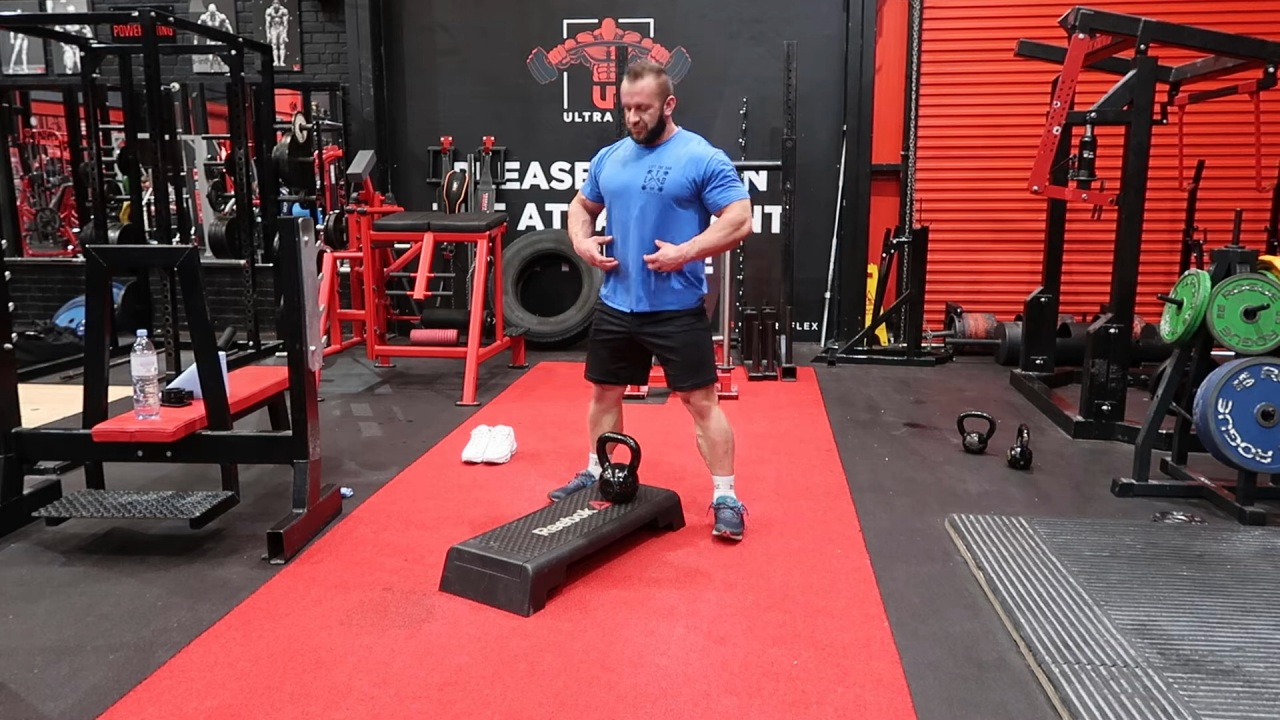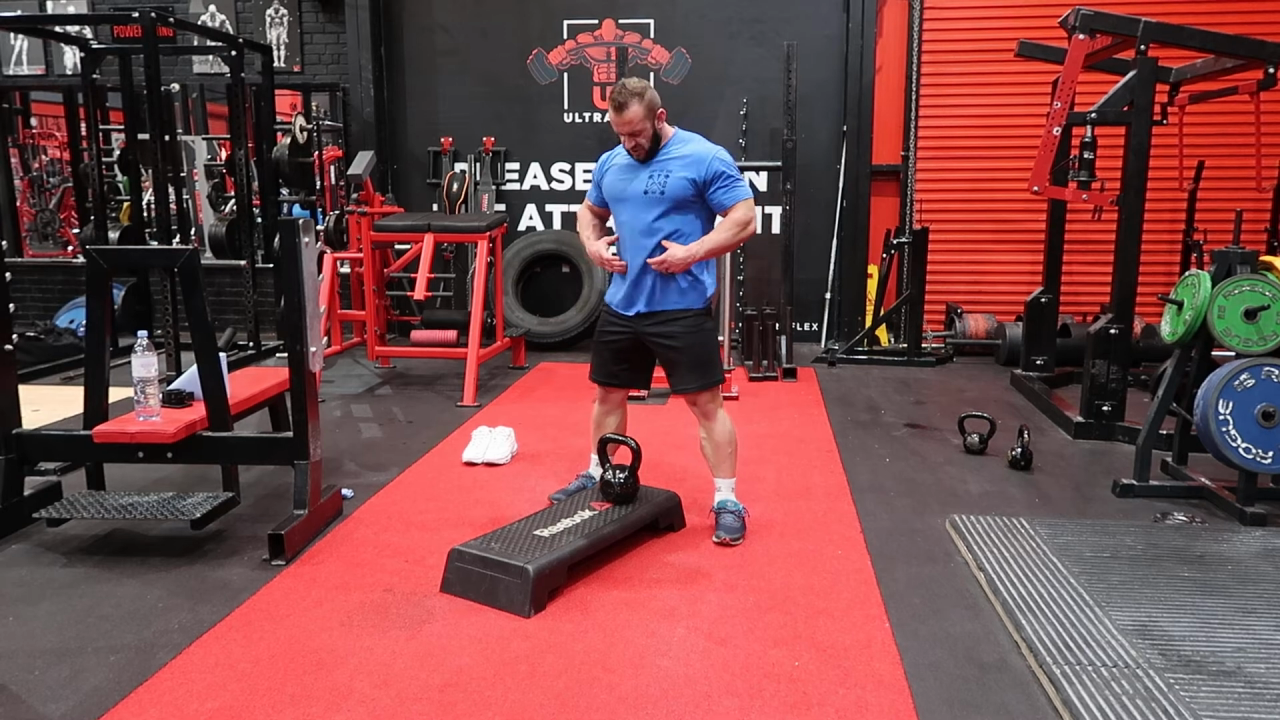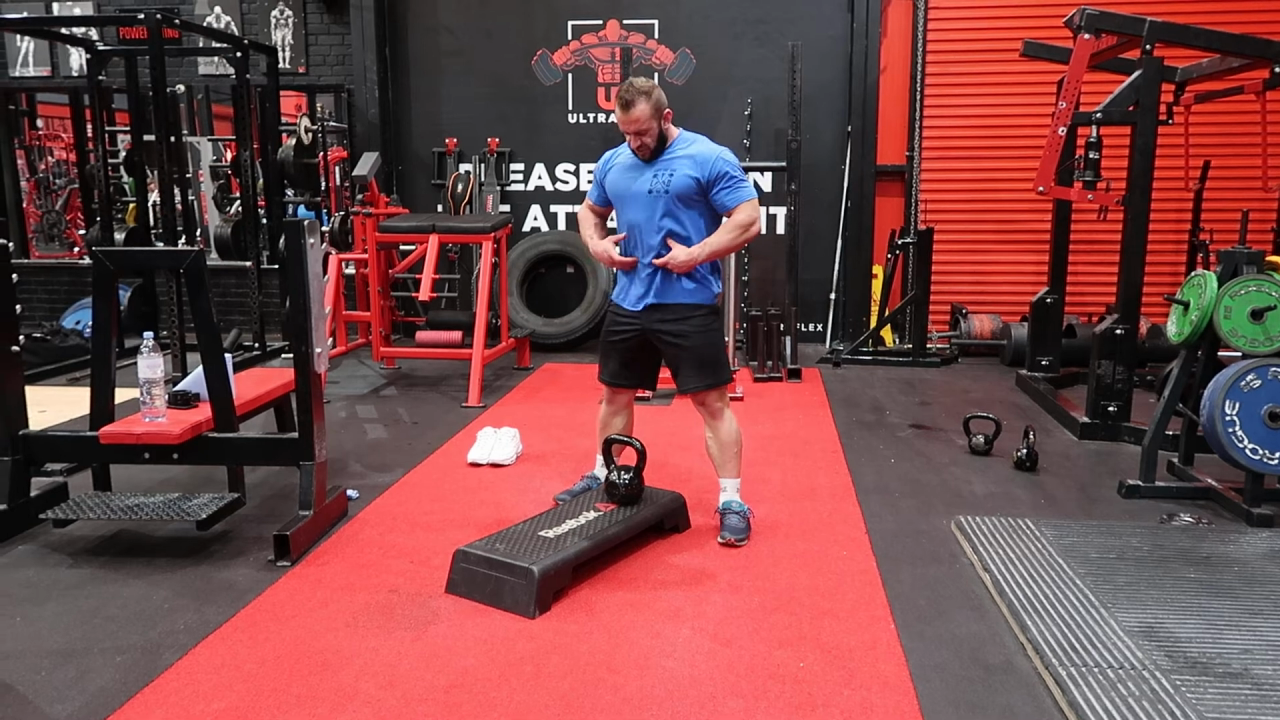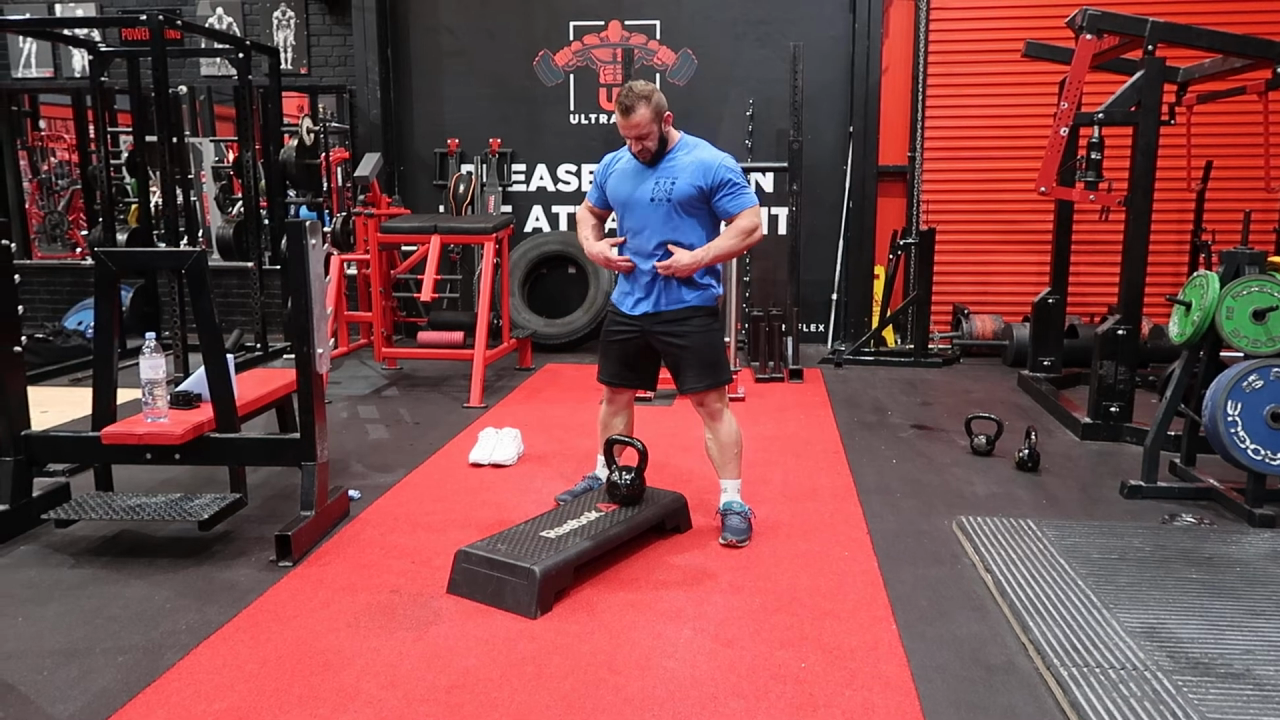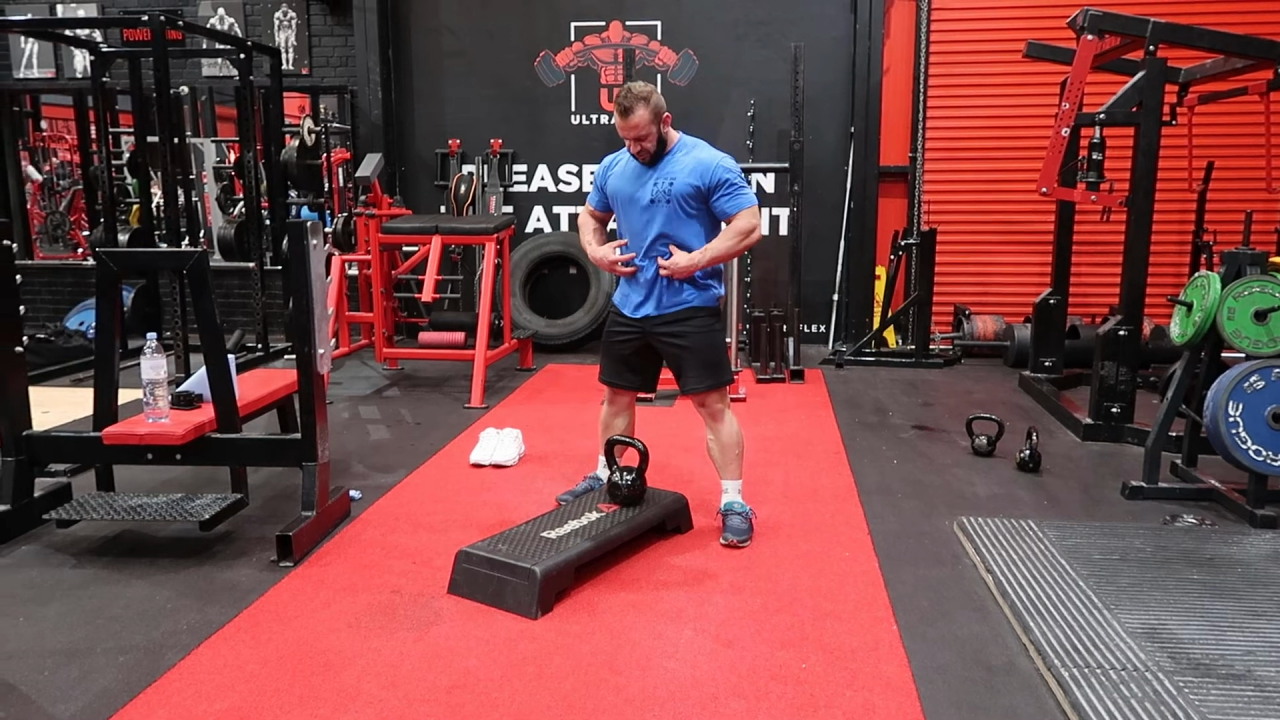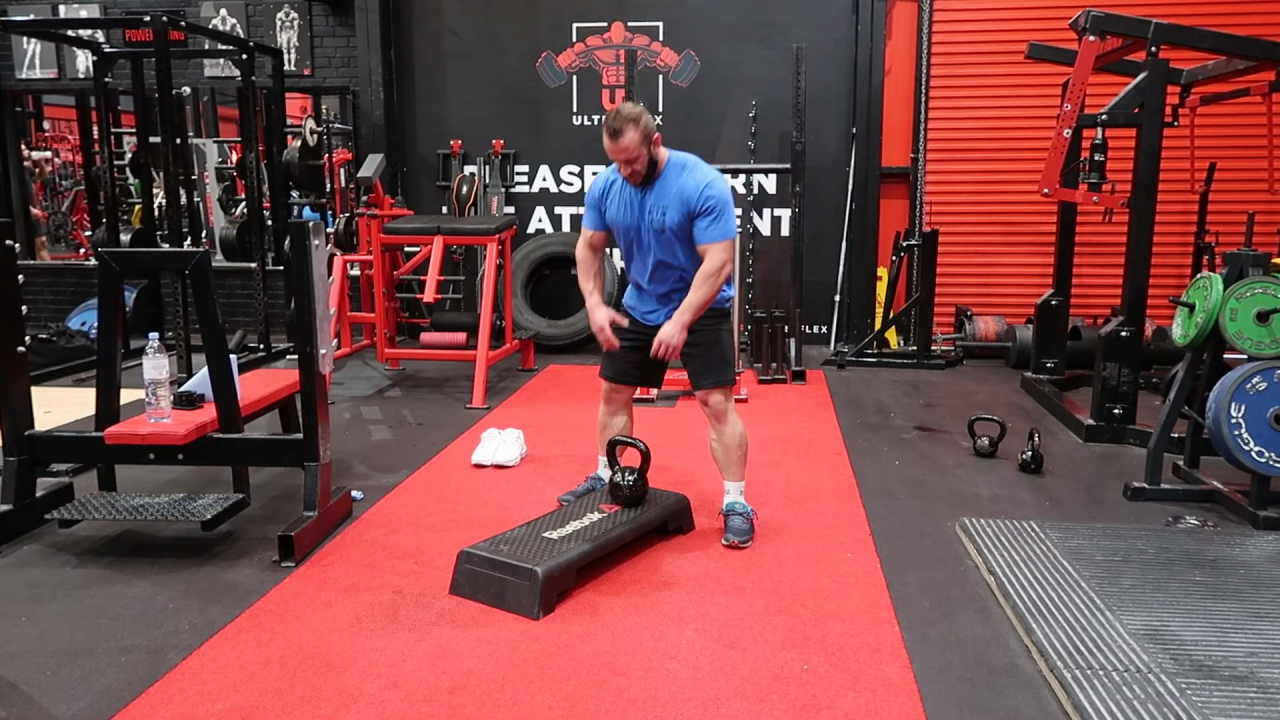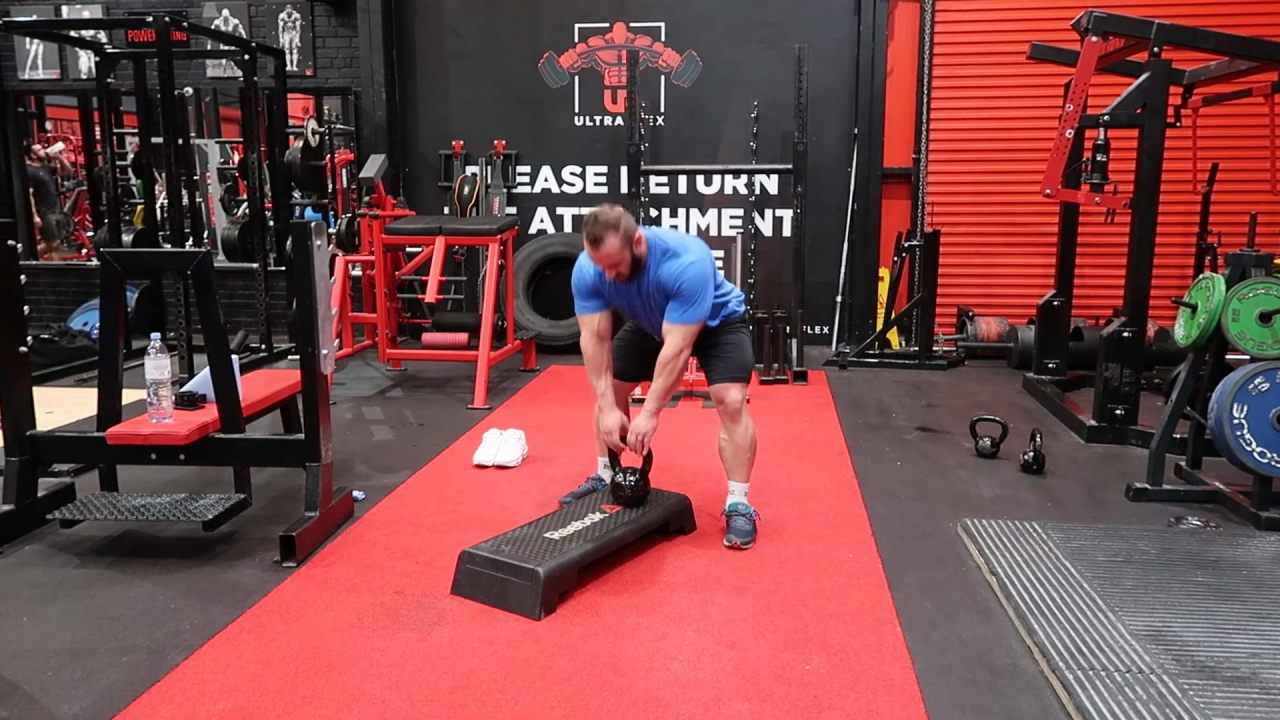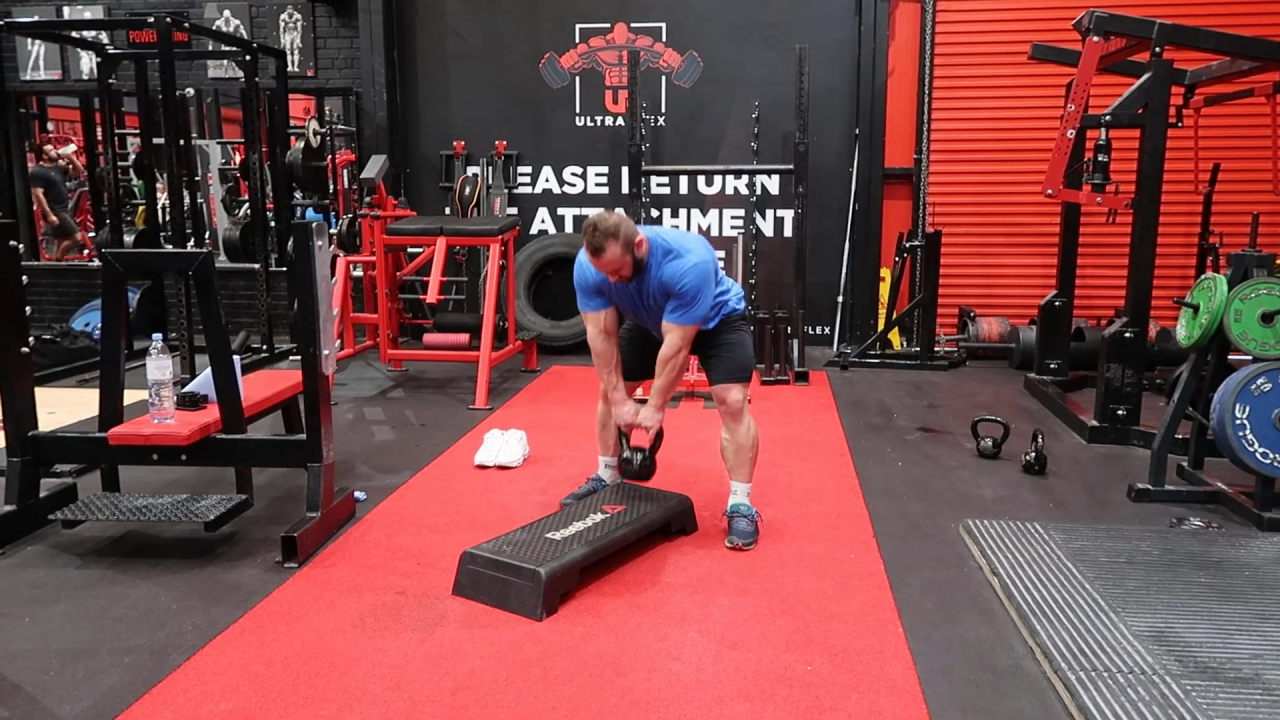
dt=0.3s
person 1, frame 1
left shoulder: (702, 158)
right shoulder: (608, 159)
left elbow: (739, 220)
right elbow: (582, 207)
left wrist: (685, 253)
right wrist: (581, 241)
left hip: (677, 307)
right hip: (616, 303)
left knee: (700, 400)
right knee: (604, 392)
left ankle: (725, 498)
right ankle: (597, 474)
person 1, frame 2
left shoulder: (705, 158)
right shoulder: (610, 163)
left elbow: (744, 219)
right elbow: (590, 210)
left wrist: (690, 253)
right wrist: (593, 244)
left hip: (683, 308)
right hip: (622, 305)
left knee: (706, 403)
right knee: (608, 394)
left ankle: (727, 501)
right ankle: (597, 475)
person 1, frame 3
left shoulder: (710, 159)
right shoulder: (612, 163)
left elbow: (748, 220)
right elbow: (590, 211)
left wrist: (695, 255)
right wrist: (597, 245)
left hip: (689, 305)
right hip: (628, 303)
left knee: (712, 401)
right knee: (615, 394)
left ankle: (731, 502)
right ankle: (603, 477)
person 1, frame 4
left shoulder: (711, 165)
right shoulder: (612, 166)
left elbow: (750, 225)
right elbow: (588, 211)
left wrist: (697, 259)
right wrist: (592, 245)
left hip: (690, 308)
right hip: (627, 305)
left knee: (711, 403)
right knee: (615, 395)
left ankle: (733, 503)
right ankle: (603, 477)
person 1, frame 5
left shoulder: (710, 164)
right shoulder: (612, 168)
left elbow: (748, 227)
right elbow: (590, 217)
left wrist: (696, 261)
right wrist: (595, 250)
left hip: (692, 309)
right hip: (629, 307)
left knee: (712, 404)
right knee: (617, 396)
left ankle: (734, 502)
right ankle: (604, 478)
person 1, frame 6
left shoulder: (702, 185)
right shoulder: (604, 186)
left elbow: (718, 263)
right elbow: (588, 246)
left wrist: (681, 322)
right wrist: (594, 304)
left hip: (700, 312)
right hip: (638, 309)
left knee: (716, 402)
right knee: (613, 392)
left ankle: (736, 503)
right ankle: (606, 477)
person 1, frame 7
left shoulder: (688, 263)
right shoulder: (587, 270)
left elbow: (677, 348)
right elbow: (595, 339)
left wrist: (651, 412)
right wrist: (606, 407)
left hip: (717, 321)
right hip: (651, 322)
left knee: (731, 400)
right knee: (608, 386)
left ankle: (738, 504)
right ankle: (605, 477)
person 1, frame 8
left shoulder: (689, 262)
right shoulder: (588, 267)
left elbow: (676, 346)
right elbow: (601, 336)
left wrist: (655, 407)
right wrist: (620, 400)
left hip: (717, 318)
right hip: (648, 321)
left knee: (732, 400)
right knee: (609, 389)
left ankle: (741, 506)
right ankle: (607, 478)
